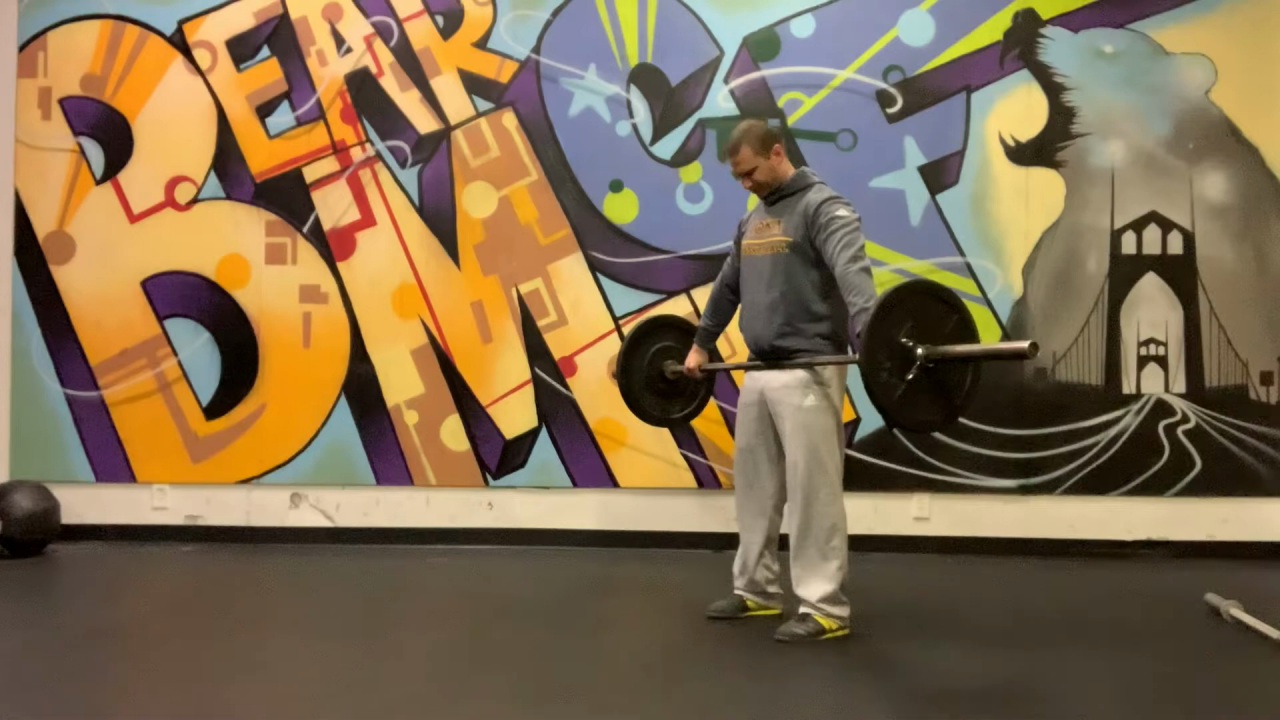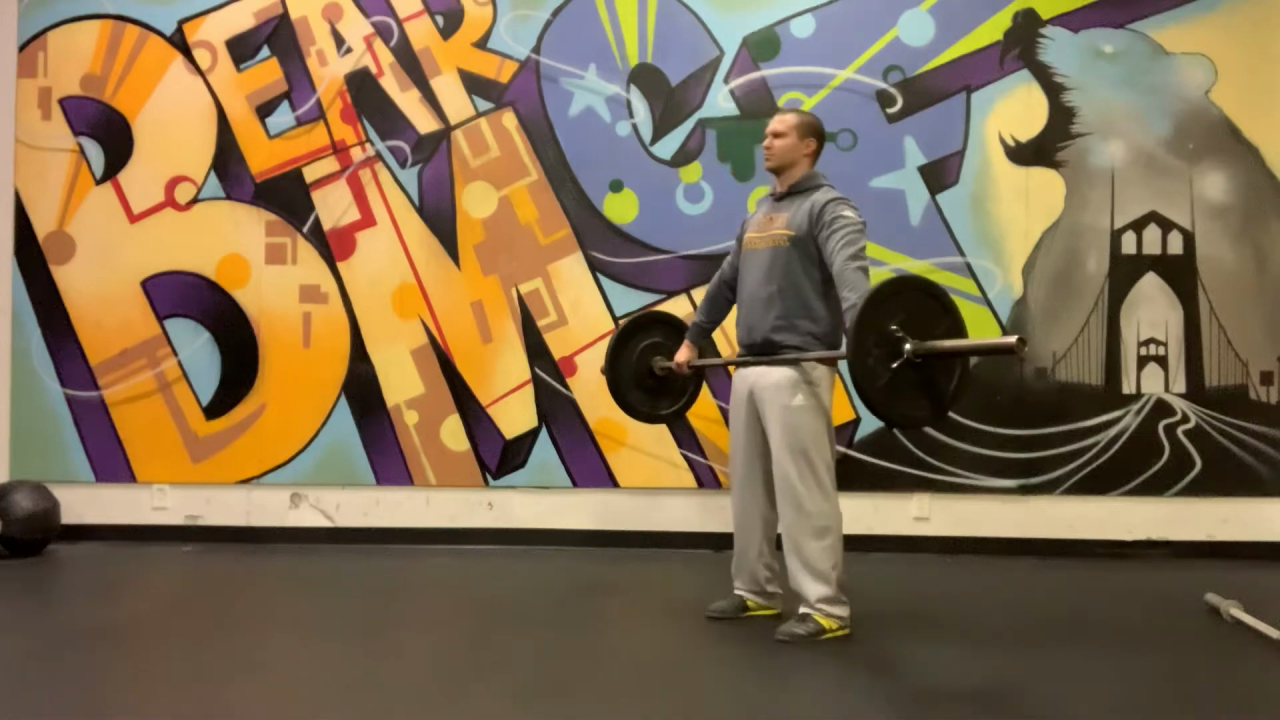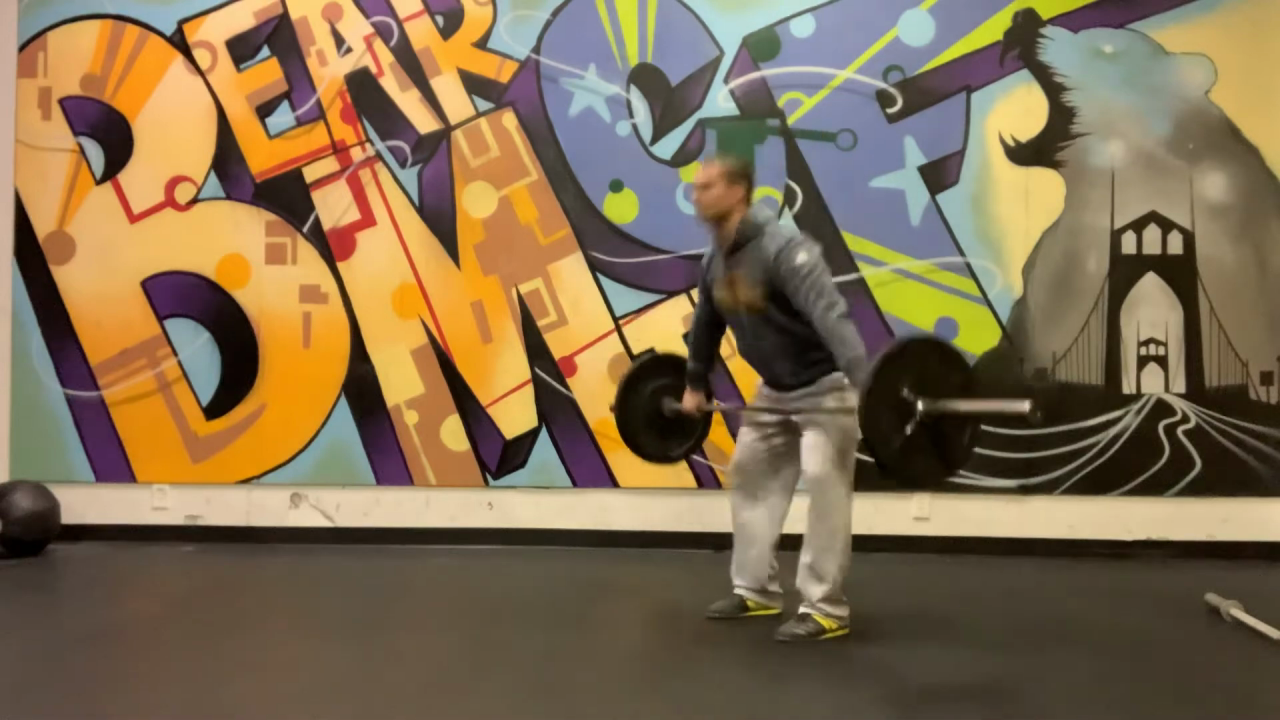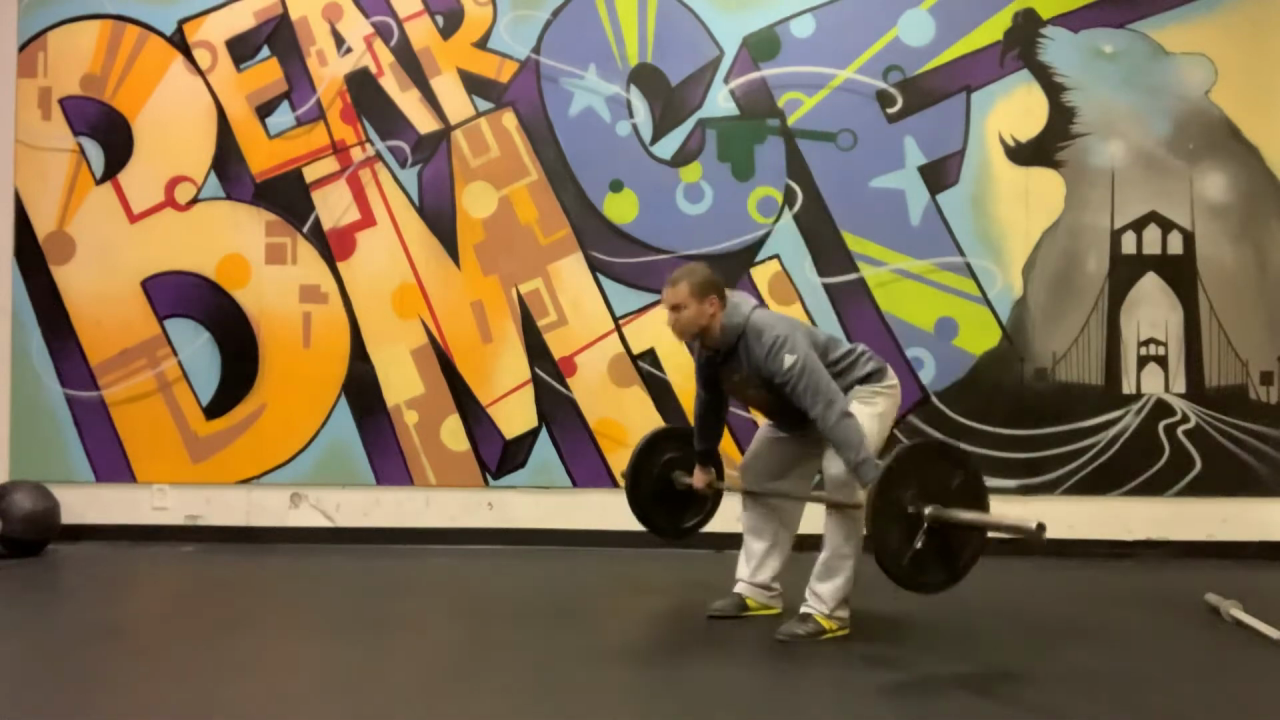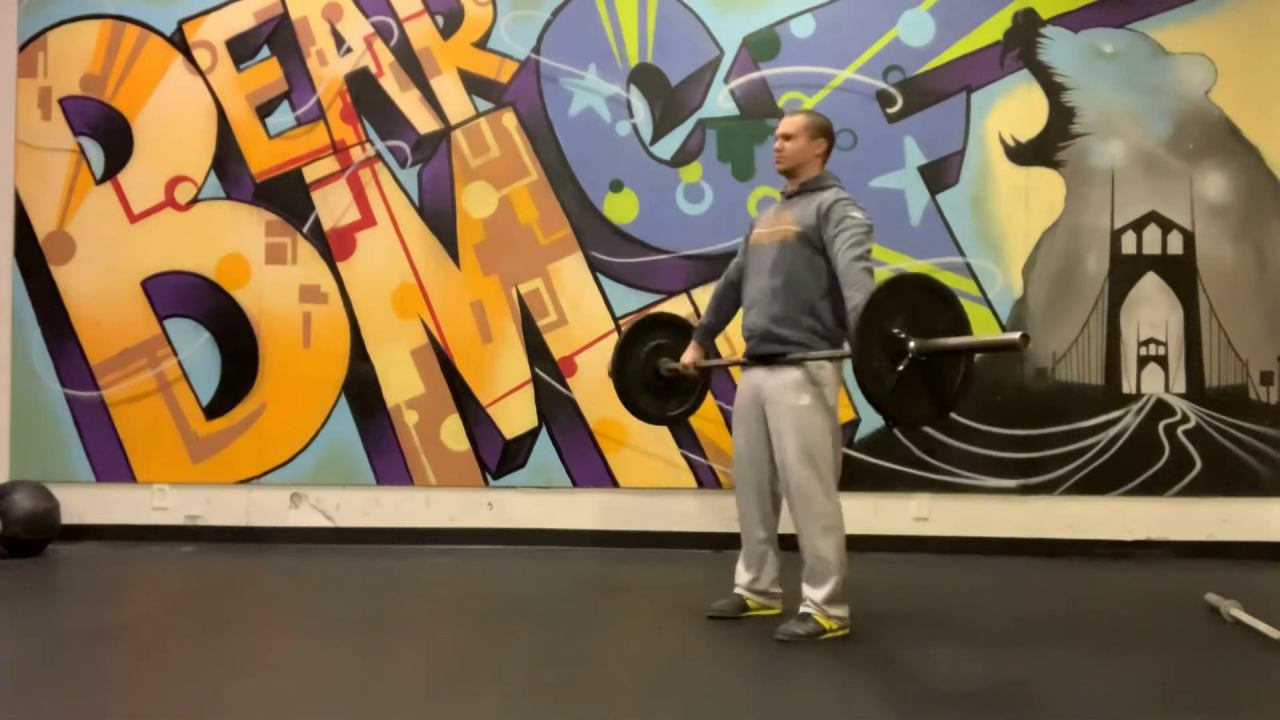
dt=0.7s
person 1, frame 1
left shoulder: (824, 207)
right shoulder: (752, 218)
left elbow: (852, 273)
right elbow: (728, 286)
right wrist: (700, 343)
left hip: (808, 372)
right hip: (758, 371)
left knee: (813, 490)
right knee: (754, 487)
left ankle: (825, 607)
right ankle: (756, 589)
person 1, frame 2
left shoulder: (829, 208)
right shoulder: (758, 214)
left elbow: (850, 272)
right elbow: (727, 281)
right wrist: (693, 338)
left hip: (797, 369)
right hip: (749, 368)
left knee: (804, 488)
right knee: (750, 485)
left ankle: (825, 607)
right ankle: (755, 590)
person 1, frame 3
left shoulder: (782, 248)
right shoulder: (715, 260)
left elbow: (831, 318)
right elbow: (707, 326)
left wrist: (867, 388)
right wrist: (695, 384)
left hip: (827, 385)
right hip: (776, 391)
left knee: (823, 480)
right knee: (748, 475)
left ankle: (825, 608)
right ankle: (755, 591)
person 1, frame 4
left shoulder: (772, 341)
right shoulder: (708, 349)
left elbow: (833, 412)
right elbow: (710, 406)
left wrist: (873, 483)
right wrist: (703, 464)
left hip: (862, 391)
left knee: (839, 481)
right knee: (756, 478)
left ankle: (827, 610)
right ankle: (756, 590)
person 1, frame 5
left shoulder: (836, 207)
right shoulder: (771, 214)
left elbow: (854, 272)
right elbow: (734, 281)
right wrist: (700, 341)
left hip: (804, 371)
right hip: (755, 368)
left knee: (808, 488)
right knee: (752, 485)
left ankle: (826, 608)
right ankle: (757, 590)
